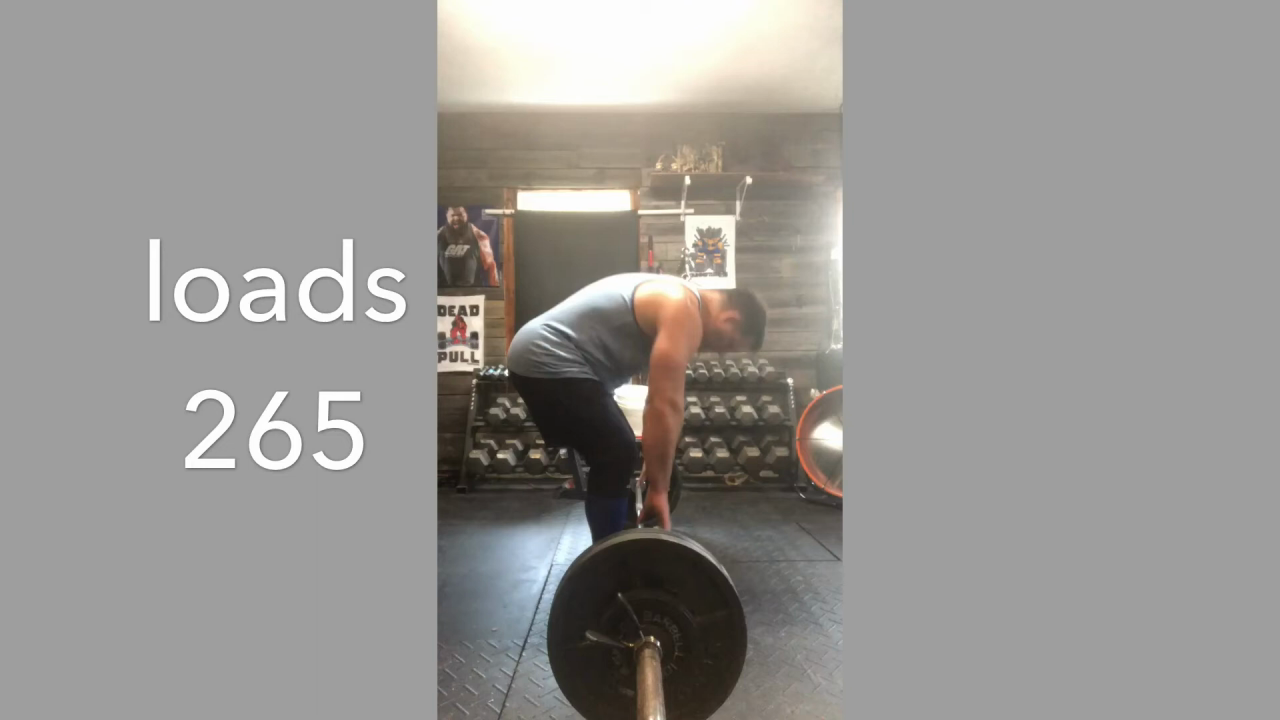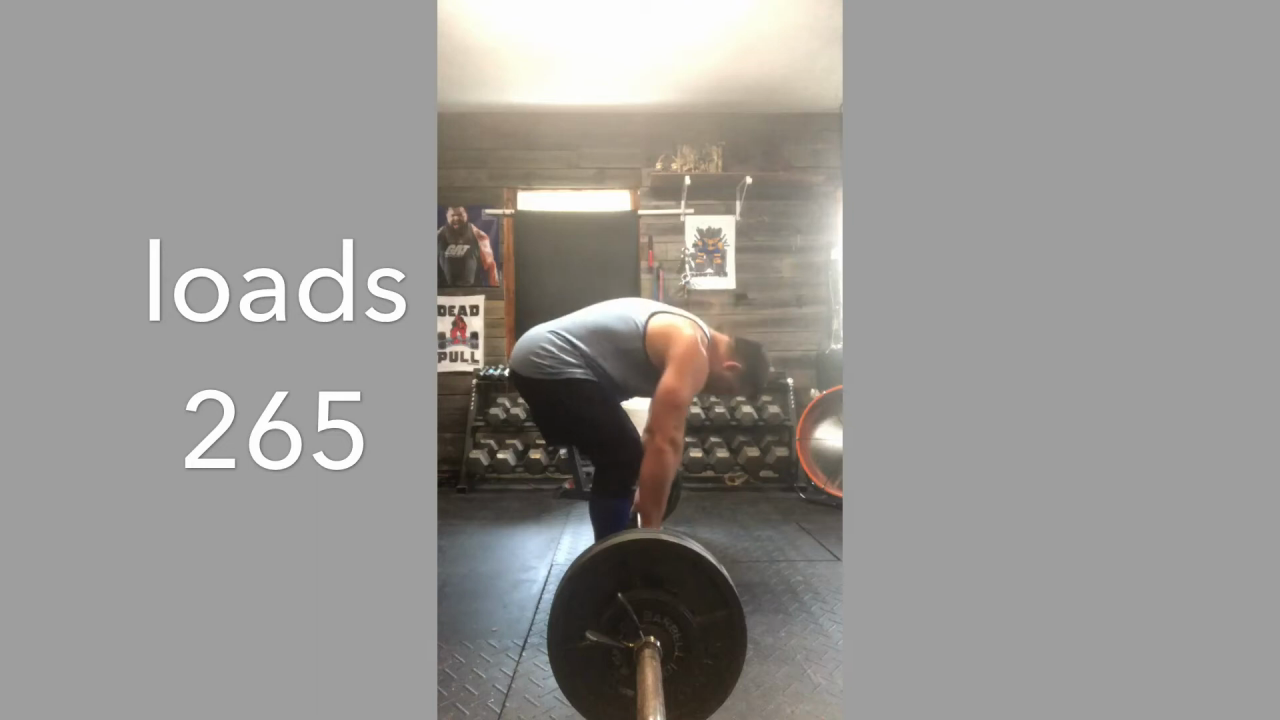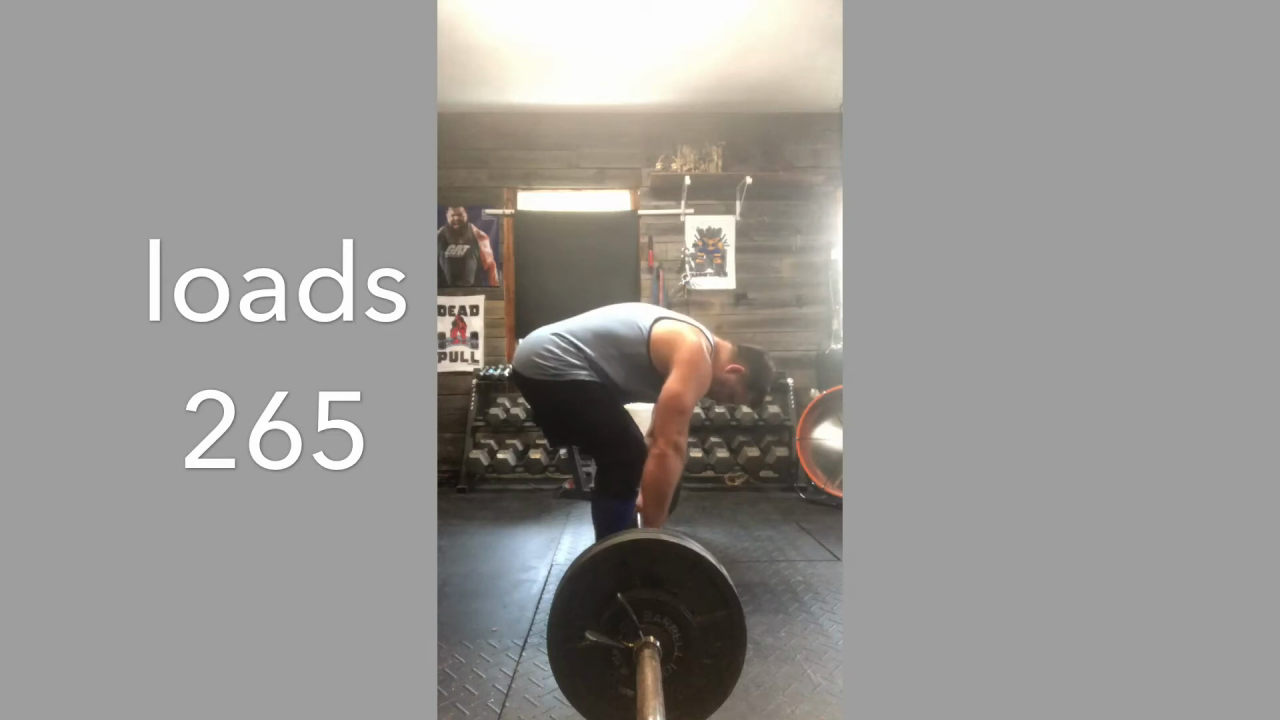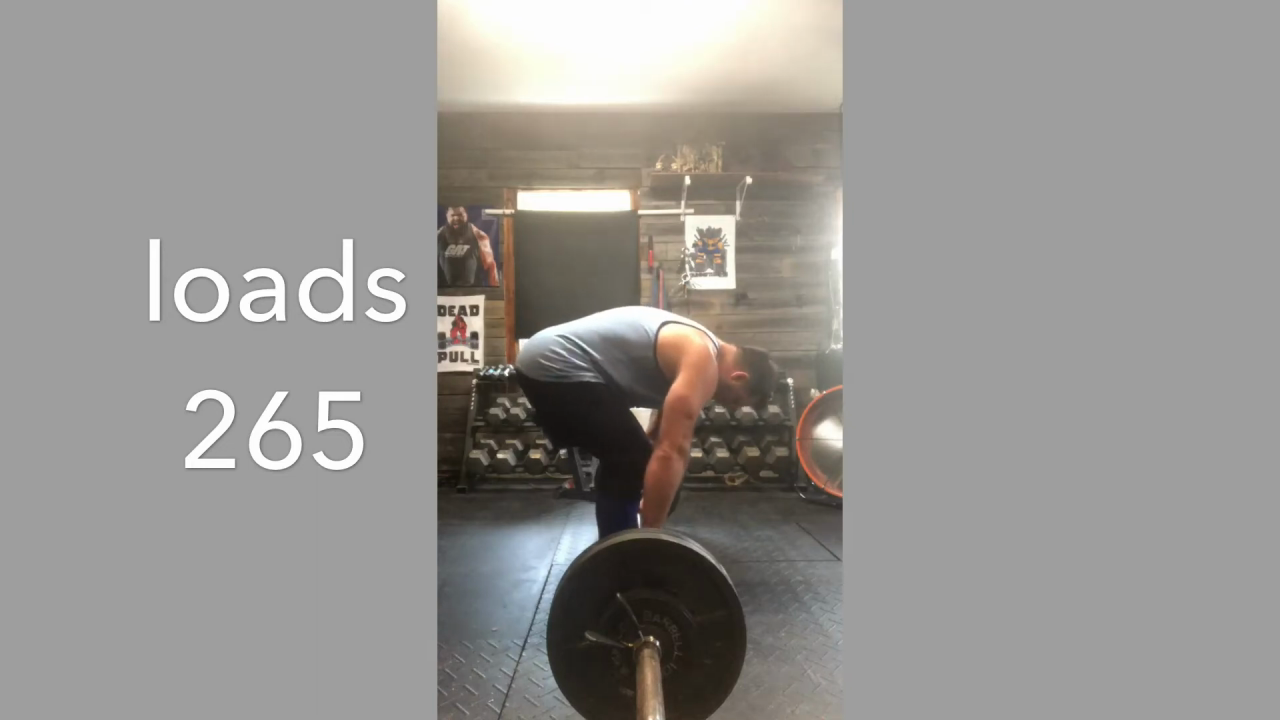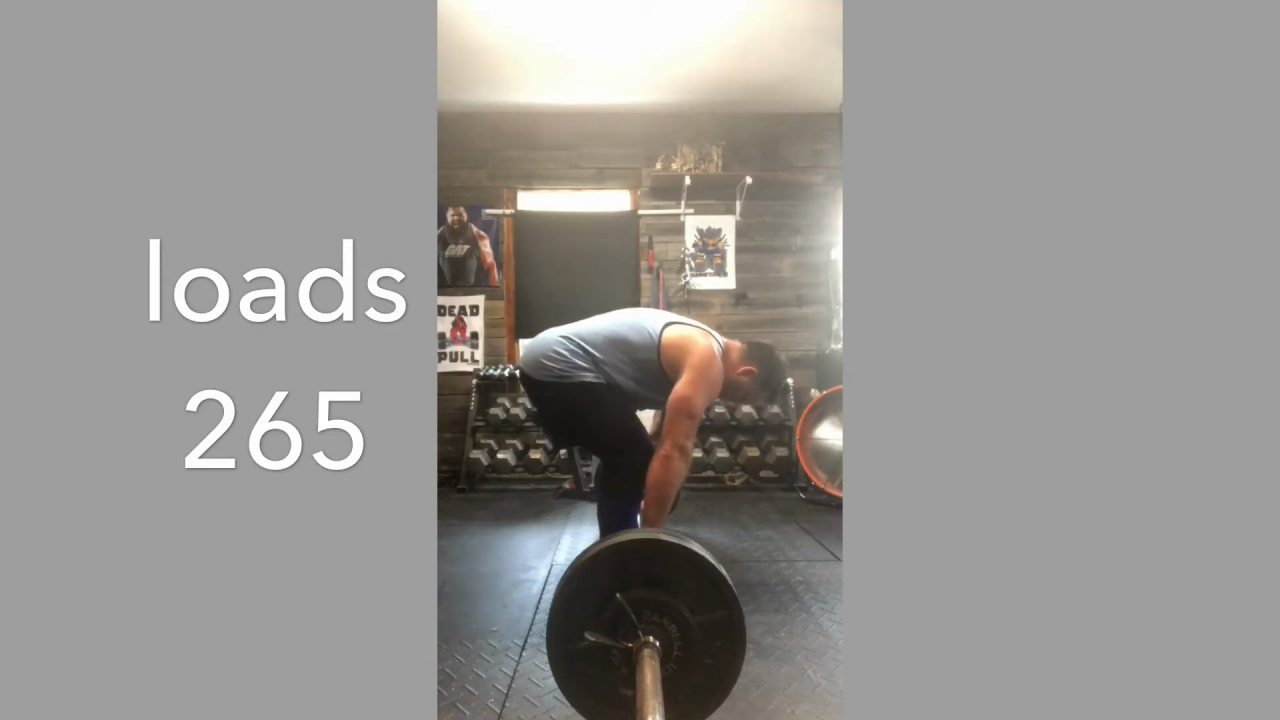
dt=0.4s
person 1, frame 1
left shoulder: (681, 302)
right shoulder: (685, 311)
left elbow: (660, 402)
right elbow: (665, 406)
left wrist: (653, 466)
right wrist: (658, 491)
left hip: (537, 354)
right hip: (546, 360)
left knee: (615, 454)
right knee: (616, 457)
person 1, frame 2
left shoulder: (687, 338)
right shoulder: (693, 352)
left elbow: (656, 433)
right elbow: (666, 443)
left wrist: (643, 489)
right wrist: (651, 528)
left hip: (536, 357)
right hip: (549, 364)
left knee: (617, 456)
right knee: (622, 459)
person 1, frame 3
left shoulder: (690, 342)
right shoulder: (697, 357)
left elbow: (660, 438)
right elbow: (668, 448)
left wrist: (644, 494)
left hip: (537, 358)
right hip: (552, 365)
left knee: (619, 457)
right knee: (626, 459)
person 1, frame 4
left shoulder: (693, 346)
right shoulder: (703, 361)
left elbow: (660, 440)
right elbow: (672, 452)
left wrist: (646, 495)
left hip: (541, 358)
right hip: (556, 367)
left knee: (621, 458)
right knee: (631, 461)
person 1, frame 5
left shoulder: (698, 344)
right shoulder: (707, 361)
left elbow: (666, 442)
right elbow: (675, 451)
left wrist: (649, 495)
left hip: (544, 359)
right hip: (558, 368)
left knee: (624, 458)
right knee: (634, 460)
